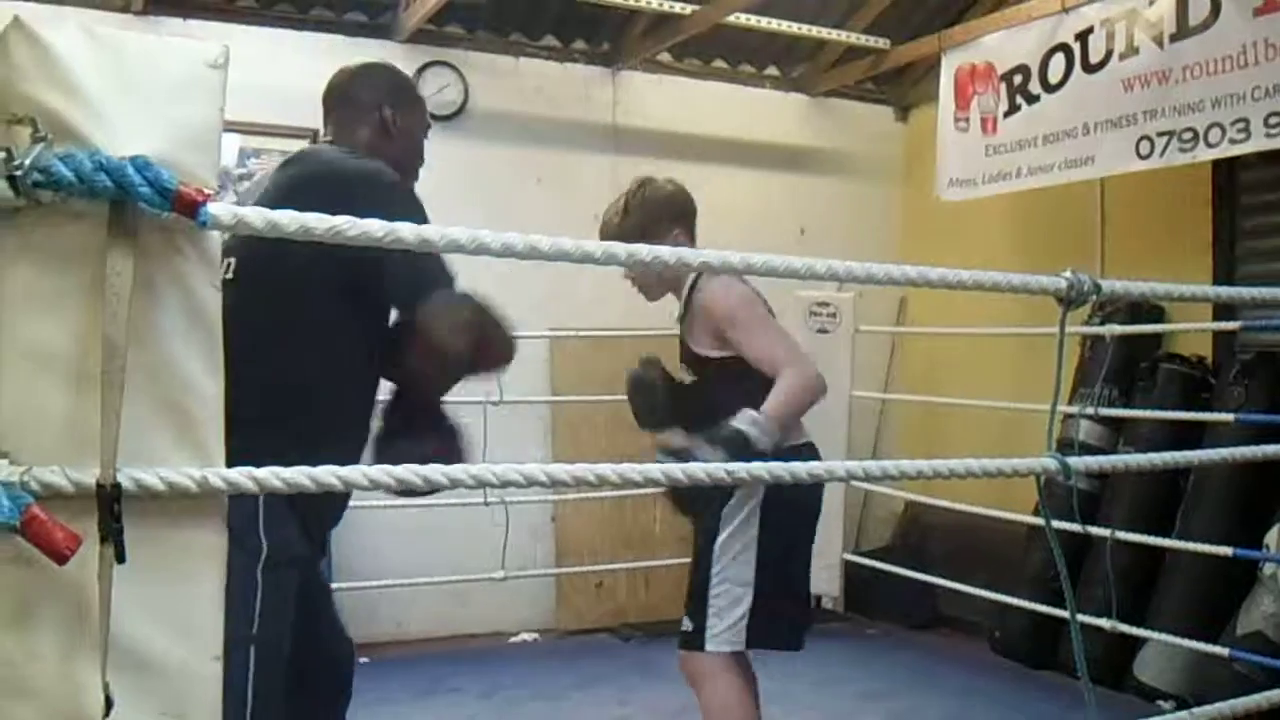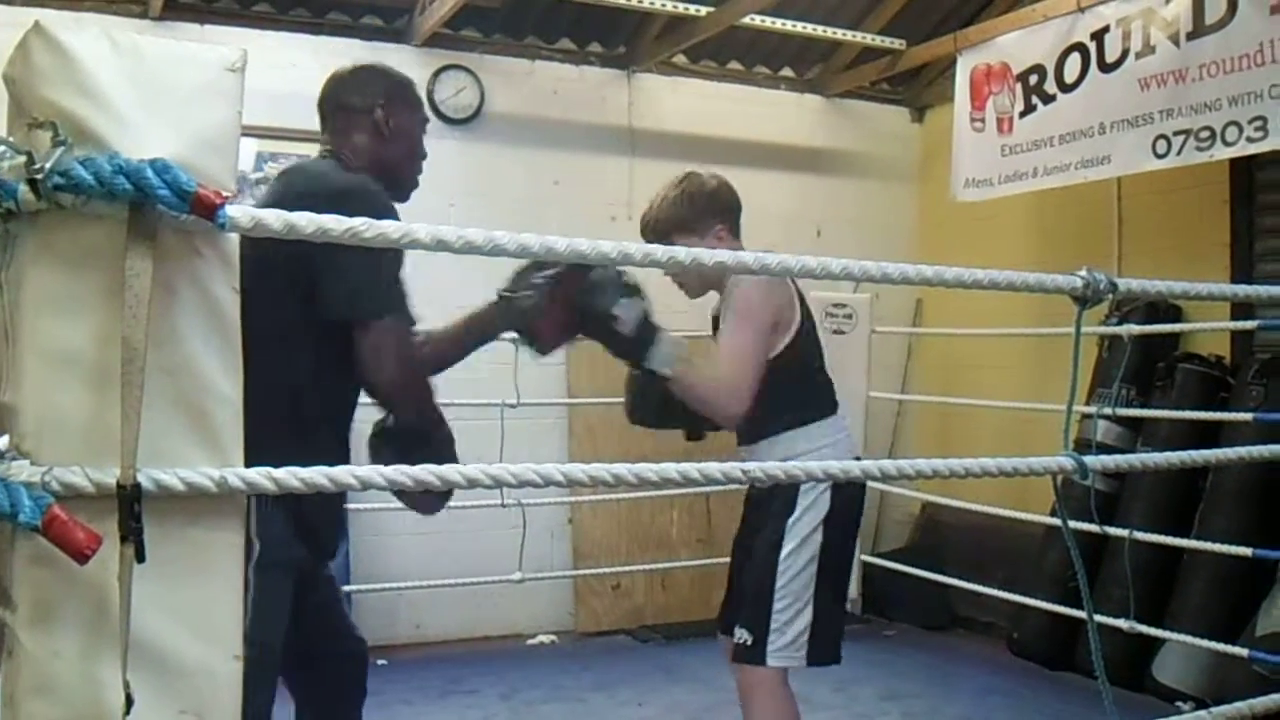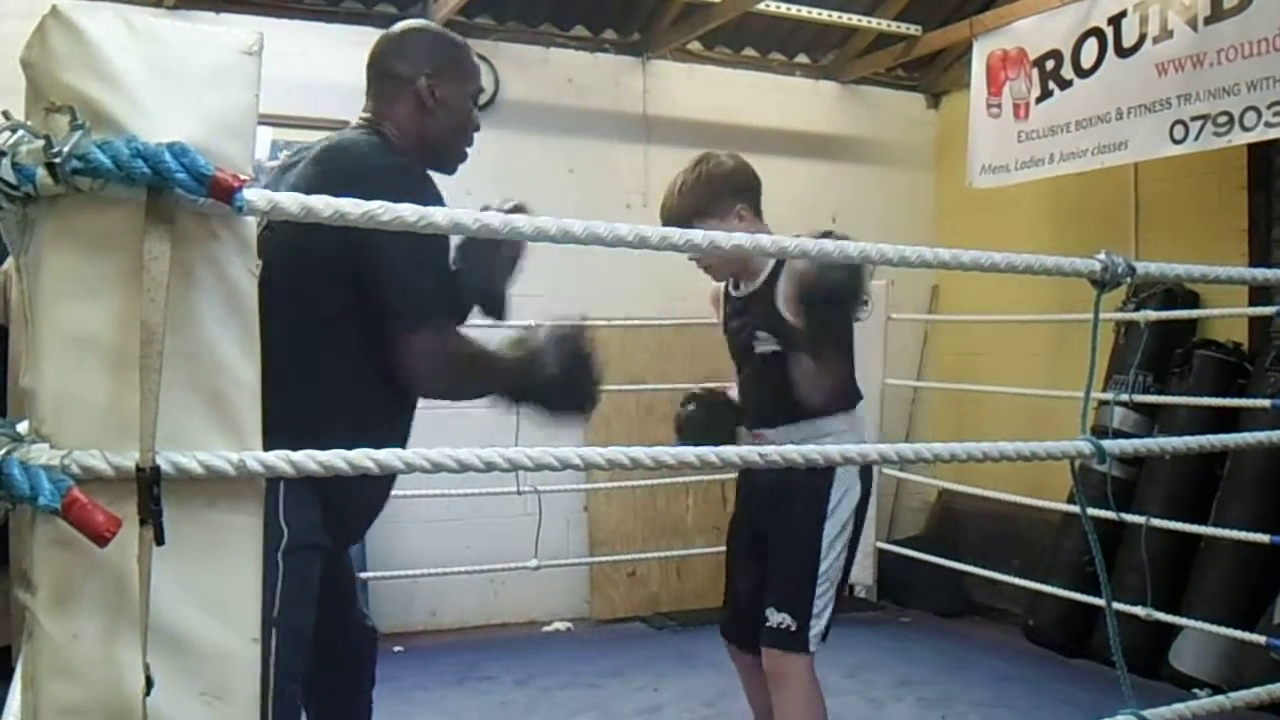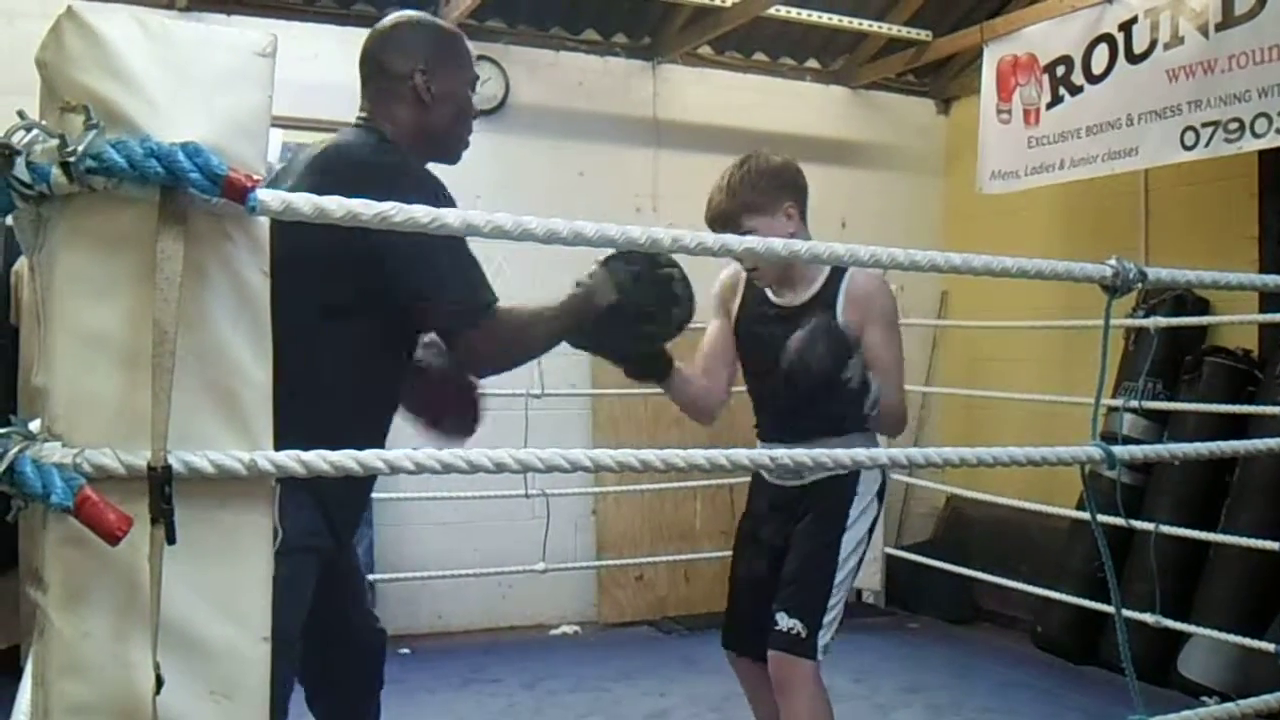
dt=1s
person 1, frame 1
left shoulder: (283, 188)
right shoulder: (367, 190)
right elbow: (450, 338)
left wrist: (410, 351)
right wrist: (420, 401)
left hip: (262, 492)
right hip: (253, 489)
person 1, frame 2
left shoulder: (300, 194)
right shoulder: (350, 201)
left elbow: (365, 347)
right elbow: (390, 367)
left wrist: (500, 314)
right wrist: (429, 431)
left hip: (275, 498)
right hip: (248, 497)
person 1, frame 3
left shoulder: (321, 166)
right shoulder: (391, 185)
right elbow: (429, 364)
left wrist: (462, 285)
right wrist: (533, 367)
left hip: (296, 483)
right hip: (275, 482)
left knee: (344, 663)
person 1, frame 4
left shoulder: (322, 167)
right shoulder: (398, 183)
right elbow: (482, 346)
left wrist: (410, 377)
right wrist: (591, 299)
left hip: (301, 481)
right hip: (278, 482)
left knee: (352, 657)
person 2, frame 1
left shoulder: (714, 293)
right shoulder: (706, 294)
left elbow: (805, 379)
left wrist: (738, 444)
right wrist: (685, 406)
left hip: (769, 478)
right hip: (762, 477)
left knee: (707, 655)
right knee: (726, 644)
person 2, frame 2
left shoulder: (756, 287)
right shoulder: (735, 294)
left elbow: (729, 401)
left wrist: (643, 339)
right wrist: (683, 410)
left hip: (812, 483)
right hip: (780, 482)
left knee: (760, 664)
right knee: (747, 652)
person 2, frame 3
left shoulder: (808, 276)
right shoulder: (727, 292)
left elbow: (818, 392)
left wrist: (827, 331)
right wrist: (718, 415)
left hip: (824, 476)
right hip: (763, 476)
left knee: (787, 652)
right knee: (746, 644)
person 2, frame 4
left shoulder: (861, 289)
right shoulder: (734, 290)
left elbow: (896, 414)
right elbow: (708, 401)
left wrist: (854, 392)
right wrist: (651, 362)
left hip: (840, 487)
right hip: (773, 487)
left knee: (790, 657)
right knee: (746, 650)
